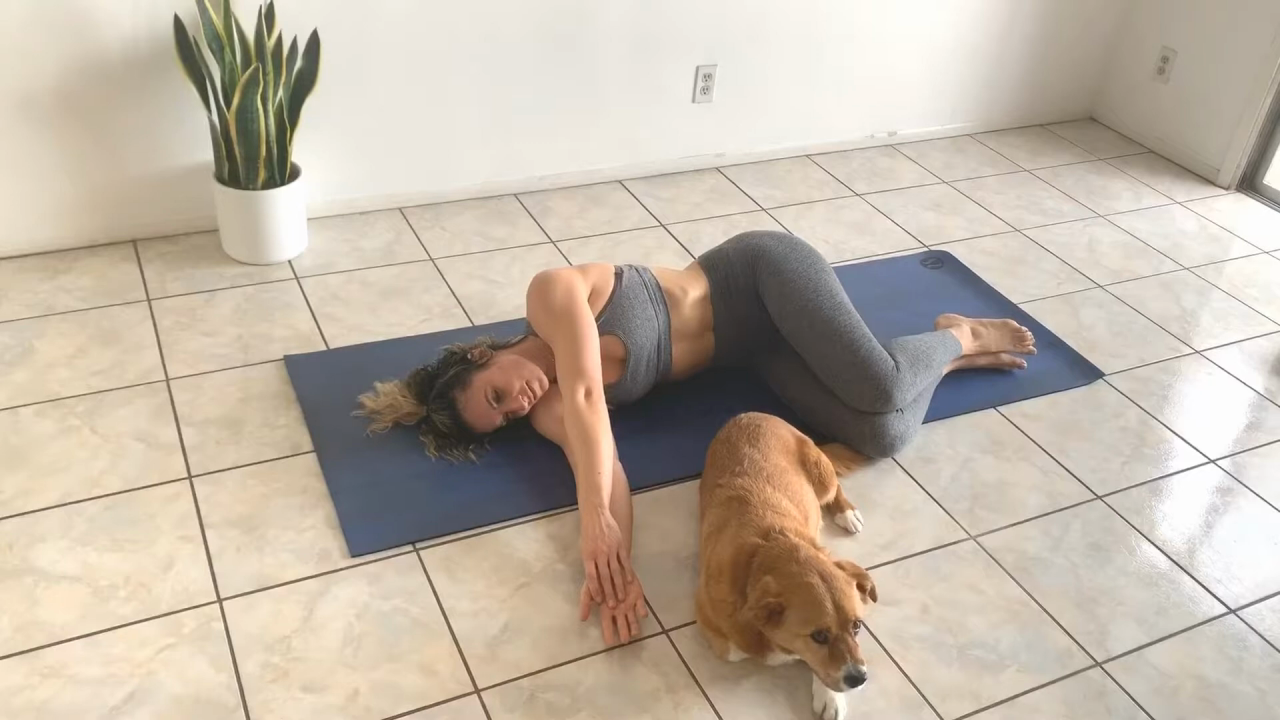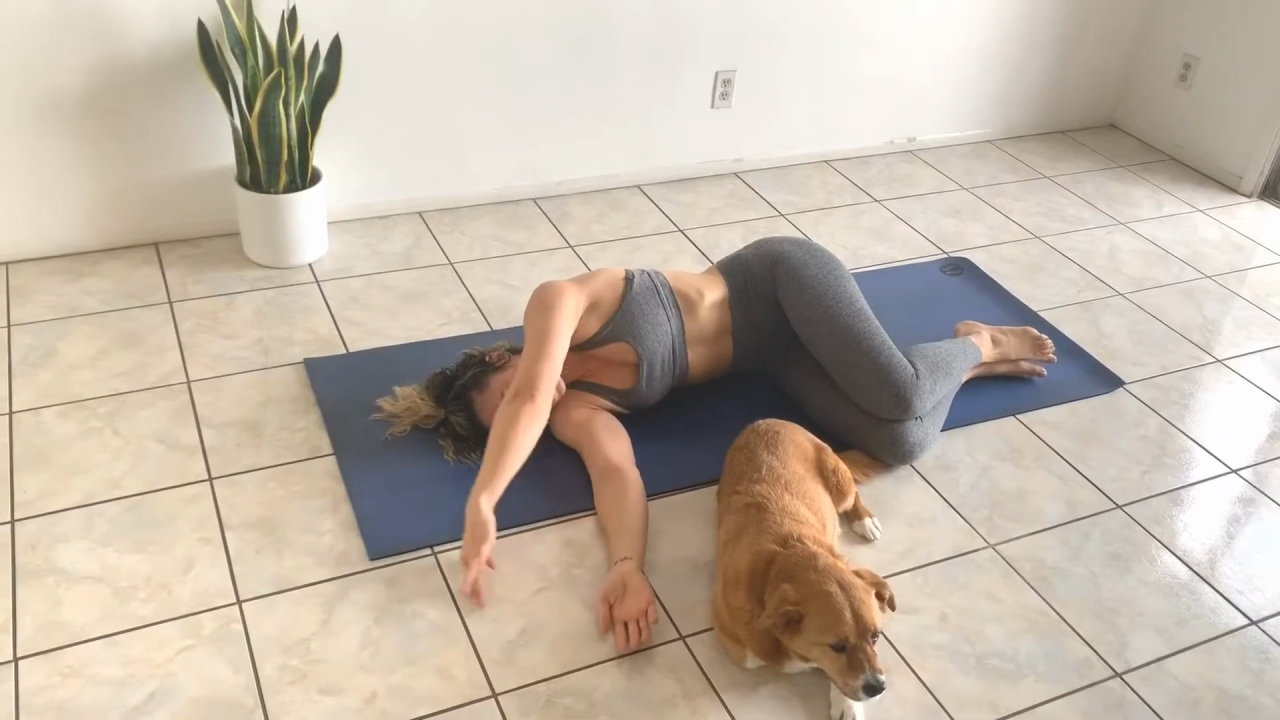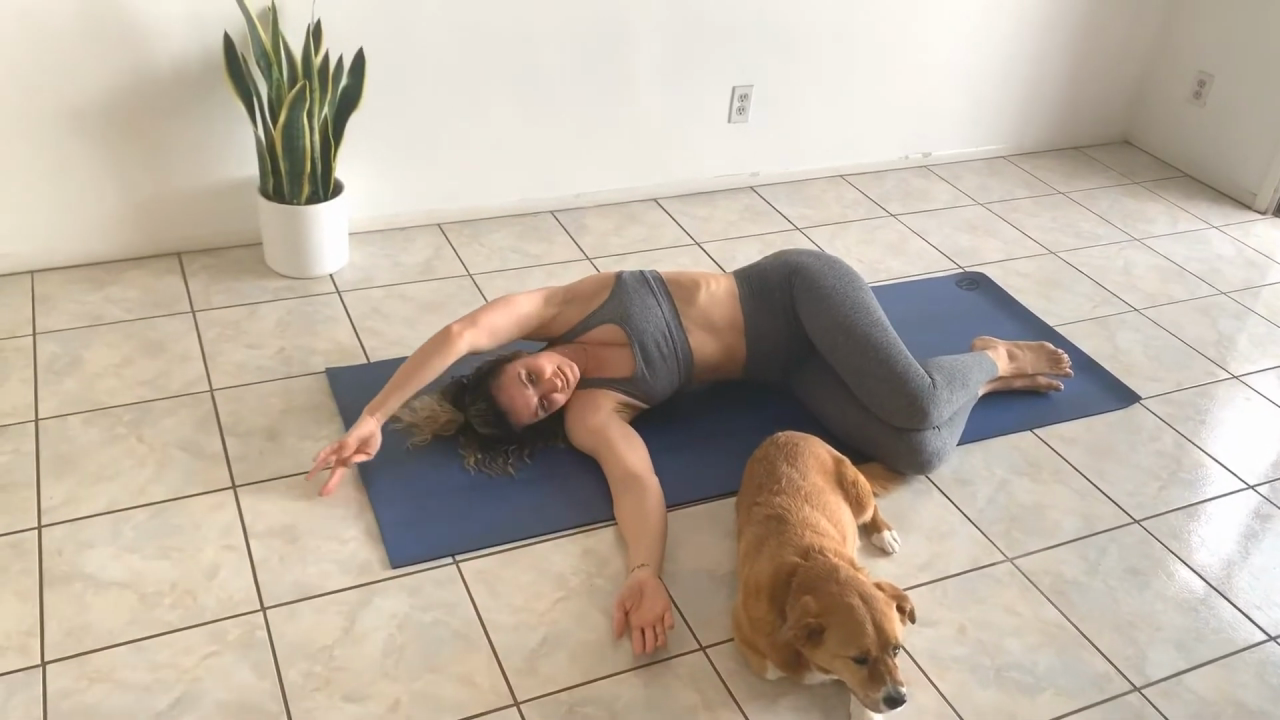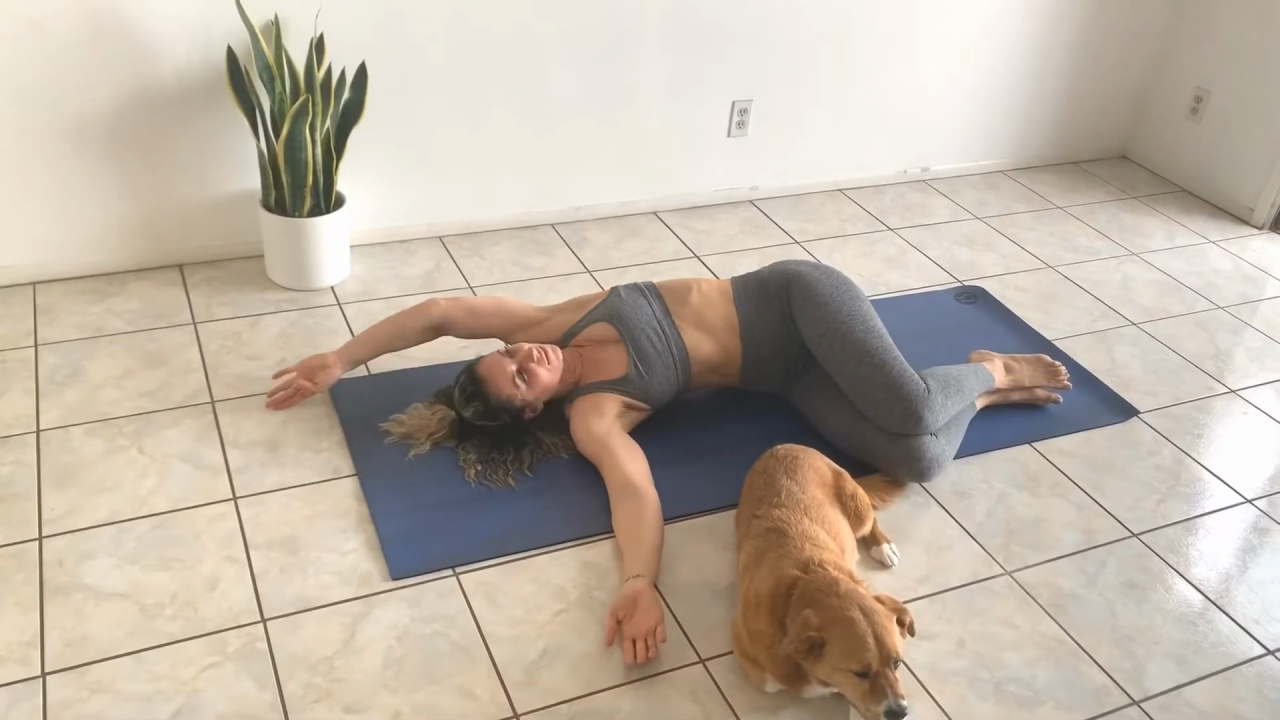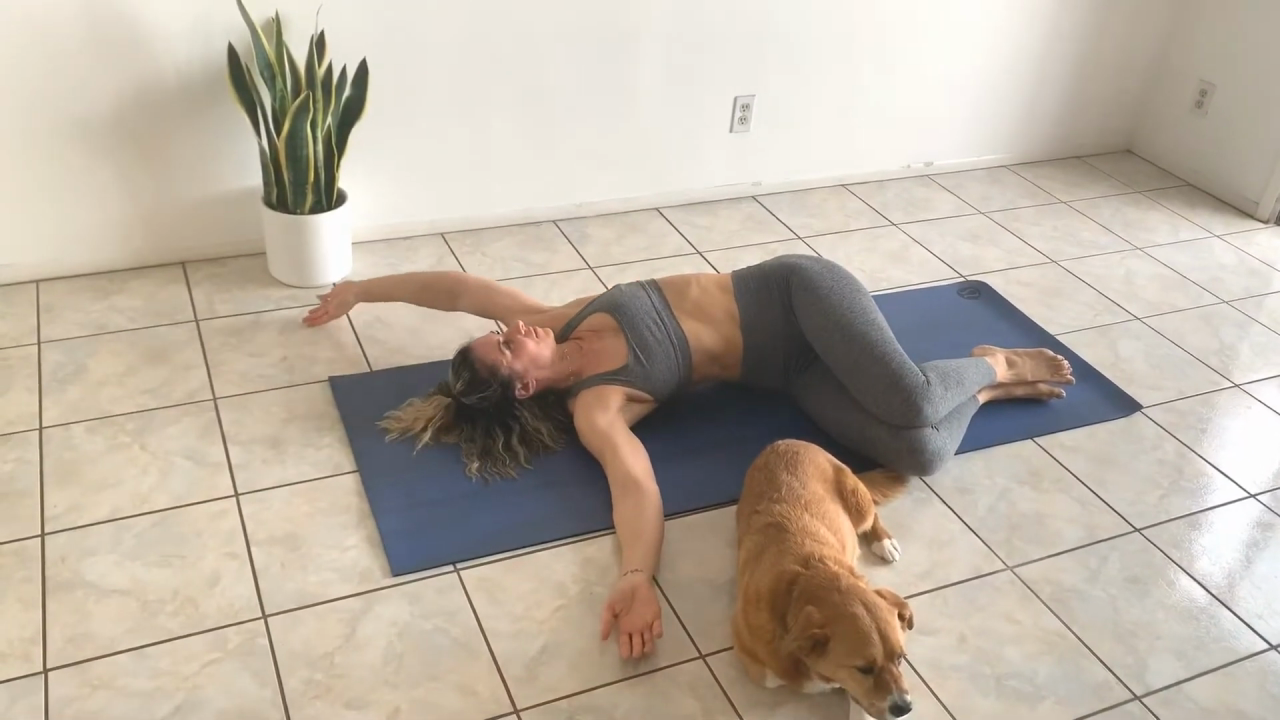
dt=1s
person 1, frame 1
left shoulder: (548, 294)
right shoulder: (549, 411)
left elbow: (586, 394)
right elbow: (600, 458)
left wrist: (596, 519)
right wrist: (615, 560)
left hip: (762, 271)
right hip: (750, 347)
left knee: (880, 393)
right knee: (880, 434)
left ankle: (957, 337)
right ankle: (946, 354)
person 1, frame 2
left shoulder: (554, 302)
right shoulder: (577, 414)
left elbow: (535, 396)
right elbow: (617, 472)
left wrist: (481, 507)
right wrist: (626, 566)
left hip: (781, 276)
right hip: (767, 353)
left knee: (899, 399)
right knee: (899, 443)
left ankle: (976, 345)
right ankle: (971, 360)
person 1, frame 3
left shoulder: (559, 310)
right shoulder: (589, 415)
left elbow: (461, 333)
right elbow: (635, 479)
right wrist: (644, 573)
left hip: (797, 287)
right hip: (782, 365)
left knee: (916, 410)
right knee: (916, 452)
left ankle: (992, 361)
right ankle: (985, 373)
person 1, frame 4
right shoulder: (590, 418)
right elbow: (634, 488)
left hip: (792, 295)
right hip: (779, 372)
left knee: (909, 414)
right knee: (914, 456)
left ankle: (990, 371)
right ankle: (983, 386)
person 1, frame 5
right shoulder: (594, 409)
left elbow: (457, 287)
right elbow: (635, 483)
right wrist: (635, 578)
left hip: (792, 289)
right hip: (782, 366)
left knee: (911, 405)
right knee: (917, 450)
left ankle: (992, 366)
right ankle: (984, 383)
